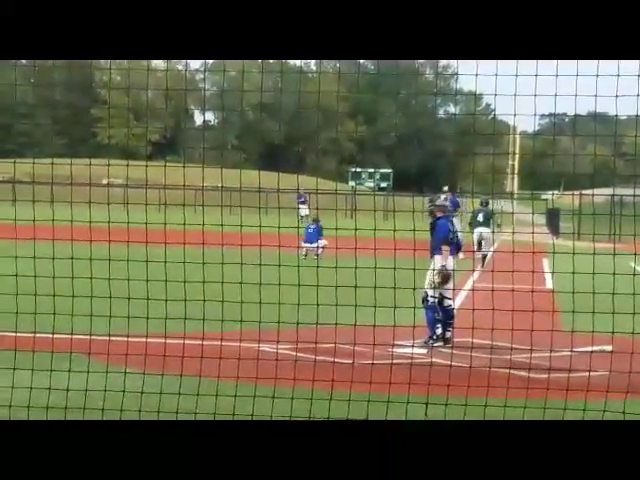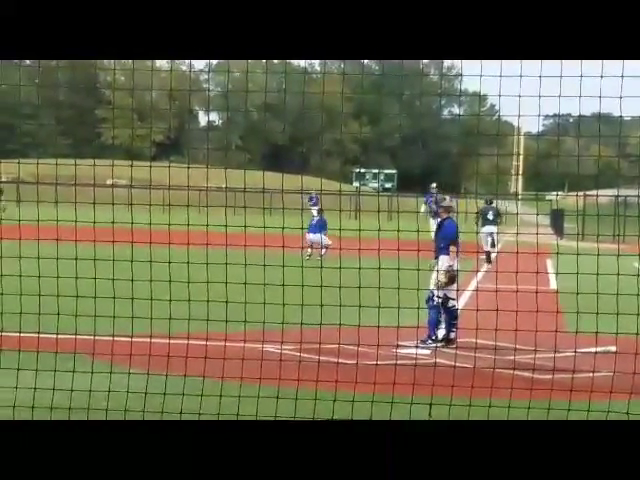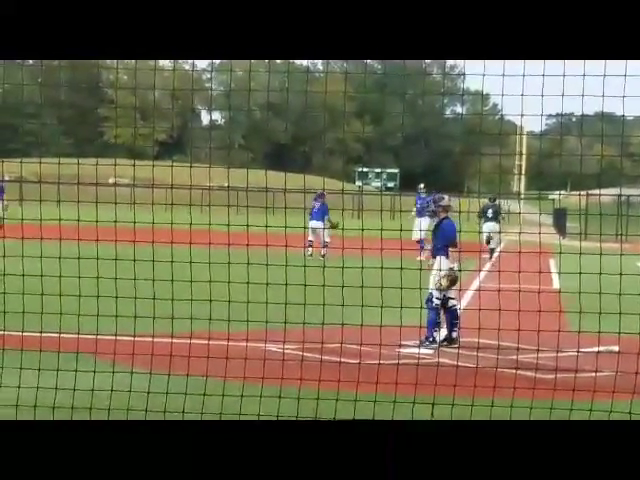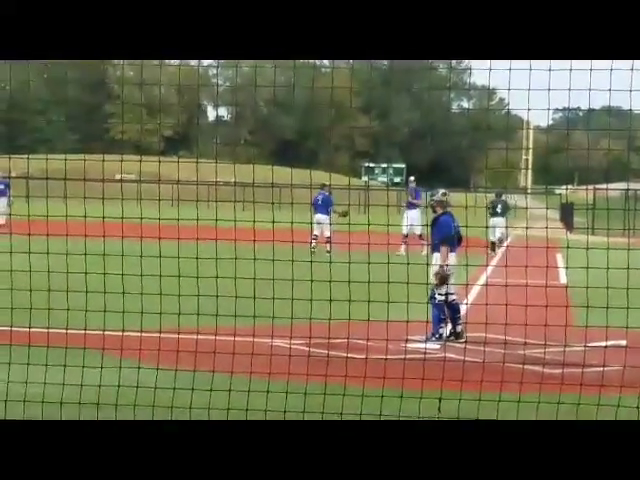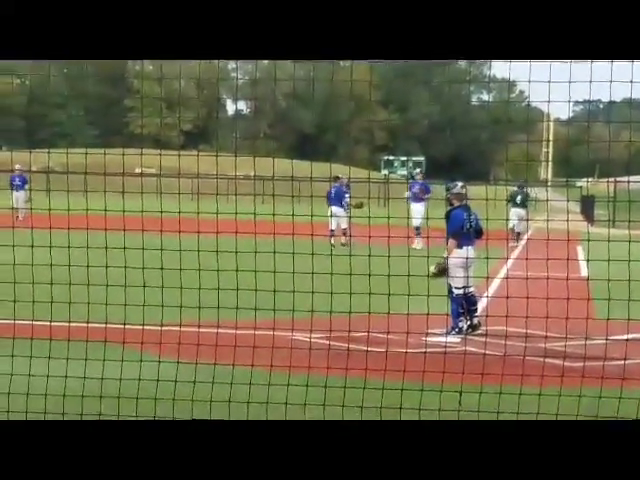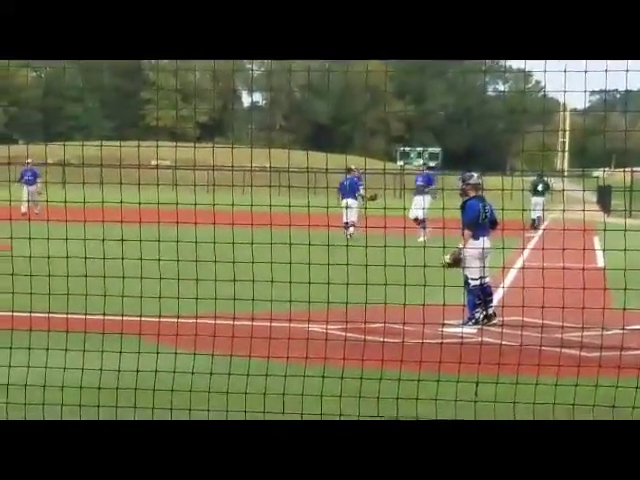
dt=0.3s
person 1, frame 1
left shoulder: (441, 223)
right shoulder: (449, 223)
left elbow: (445, 244)
right elbow: (458, 247)
left wrist: (443, 265)
left hip: (440, 262)
right hip: (448, 263)
left knee: (430, 299)
right knee: (446, 301)
left ankle: (435, 335)
right ankle: (447, 336)
person 1, frame 2
left shoulder: (448, 224)
right shoulder: (446, 224)
left elbow: (453, 245)
left wrist: (450, 265)
left hip: (445, 263)
right hip: (446, 264)
left knee: (434, 300)
right knee: (450, 302)
left ankle: (433, 337)
right ankle: (450, 337)
person 1, frame 3
left shoulder: (446, 224)
right shoulder: (443, 223)
left elbow: (452, 246)
left wrist: (451, 267)
right wrist: (442, 263)
left hip: (443, 264)
right hip: (443, 263)
left knee: (433, 301)
right knee: (449, 301)
left ankle: (432, 338)
right ankle: (452, 336)
person 1, frame 4
left shoulder: (442, 220)
right shoulder: (451, 218)
left elbow: (444, 244)
right elbow: (458, 241)
left wrist: (441, 265)
left hip: (441, 260)
right hip: (451, 259)
left knee: (437, 297)
right knee: (450, 296)
left ankle: (439, 333)
right ankle: (457, 331)
person 1, frame 5
left shoulder: (455, 213)
right shoulder: (471, 213)
left elbow: (453, 238)
right elbow: (479, 234)
left wrist: (446, 257)
left hip: (458, 253)
right hip: (470, 252)
left knee: (456, 291)
right knee: (468, 289)
left ankle: (459, 327)
right ankle: (474, 322)
person 1, frame 6
left shoulder: (471, 204)
right shoulder: (485, 203)
left elbow: (469, 229)
right elbow: (494, 224)
left wrist: (461, 248)
left hip: (473, 245)
right hip: (485, 243)
left knee: (472, 282)
right knee: (484, 280)
left ankle: (474, 317)
right ankle: (490, 313)
